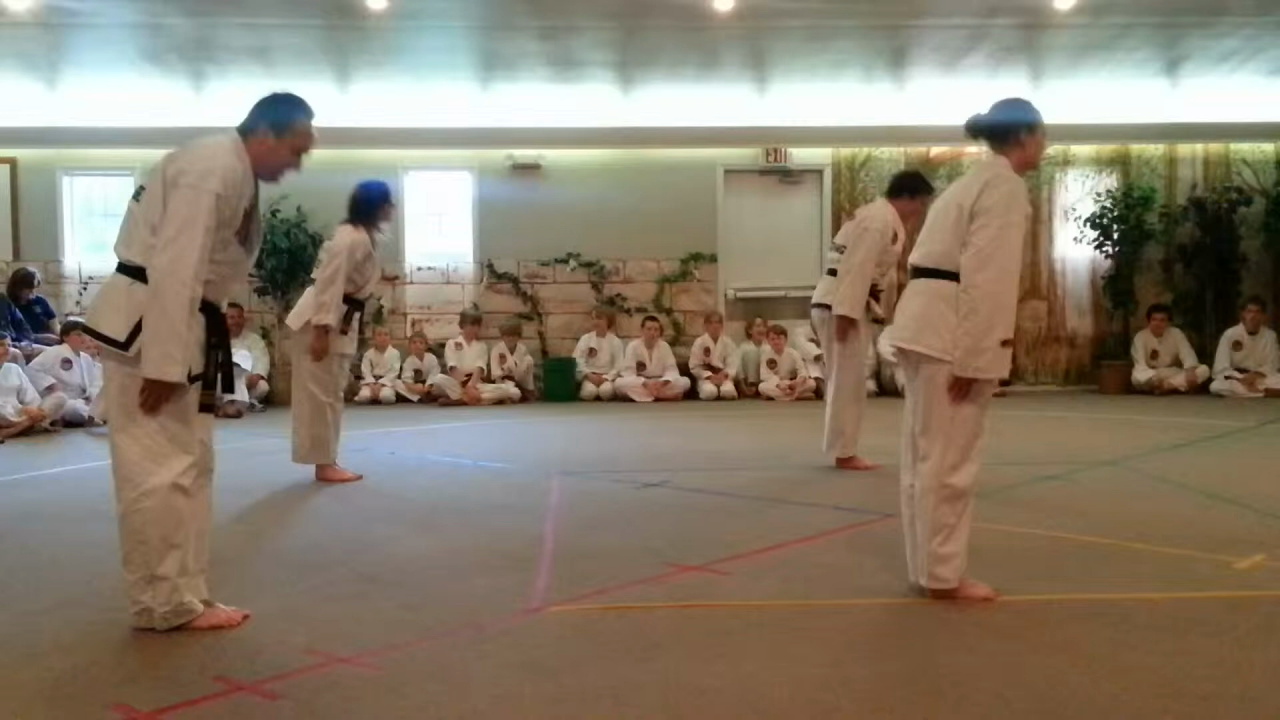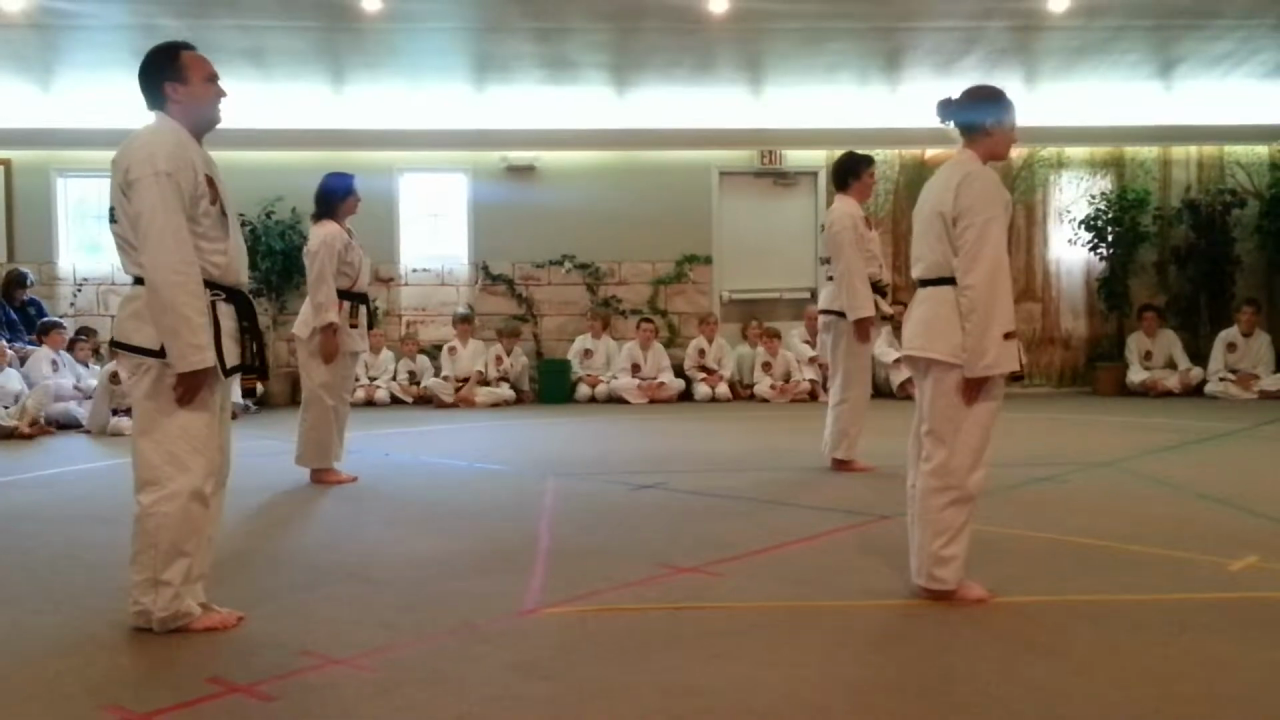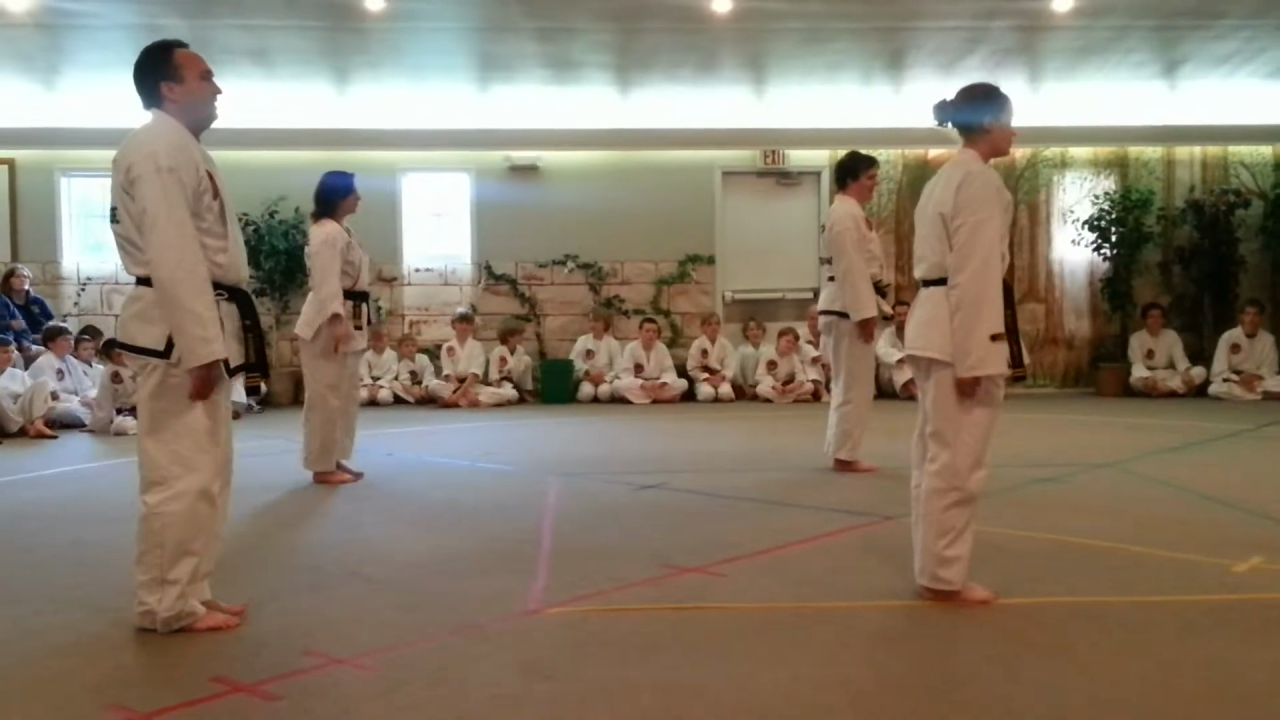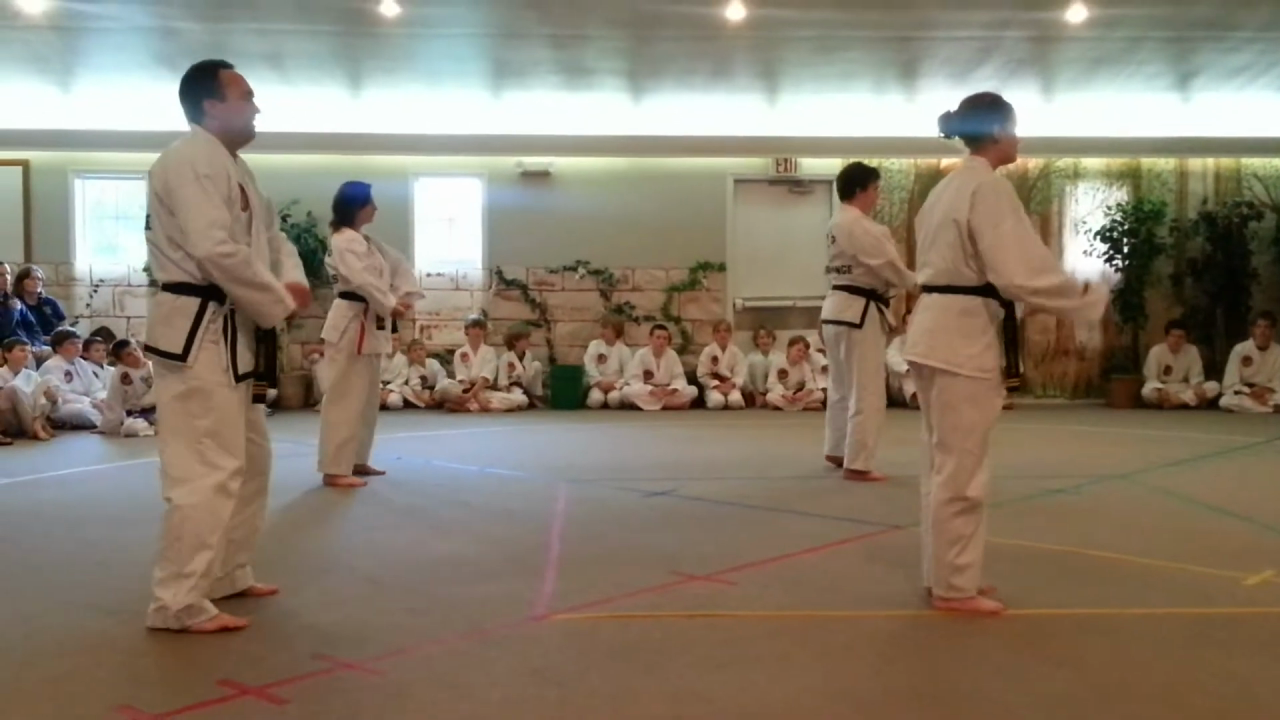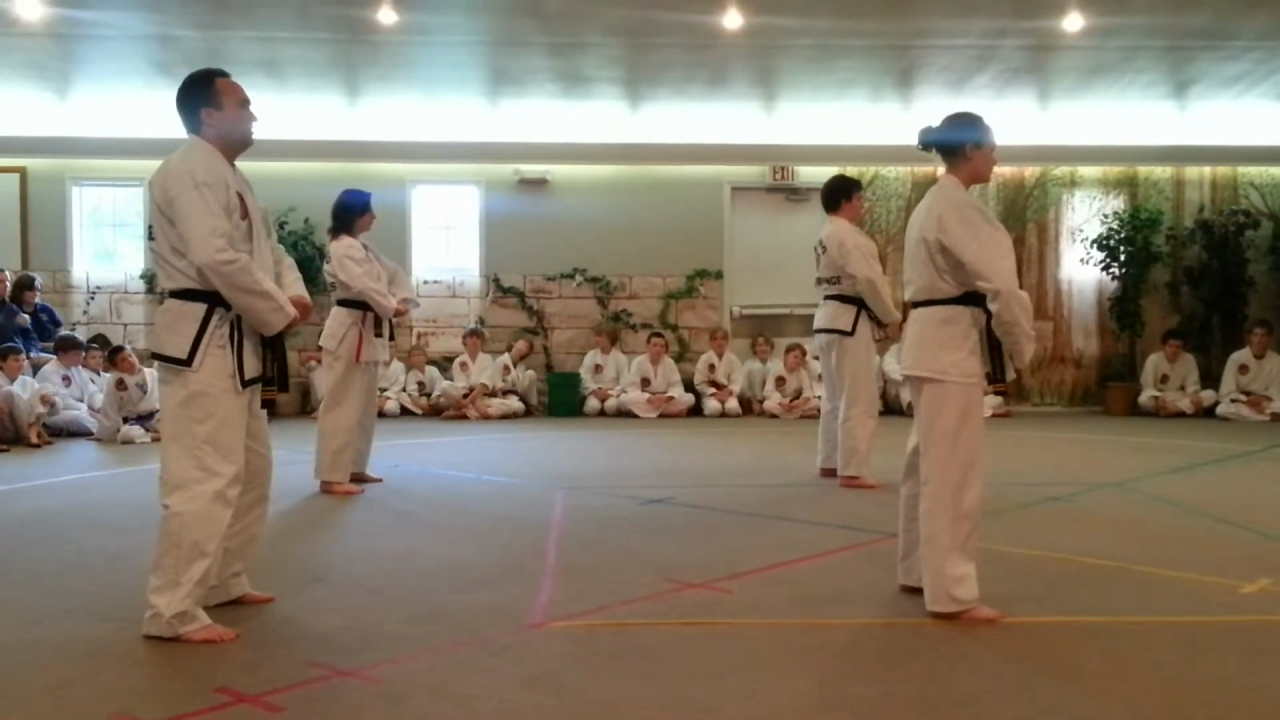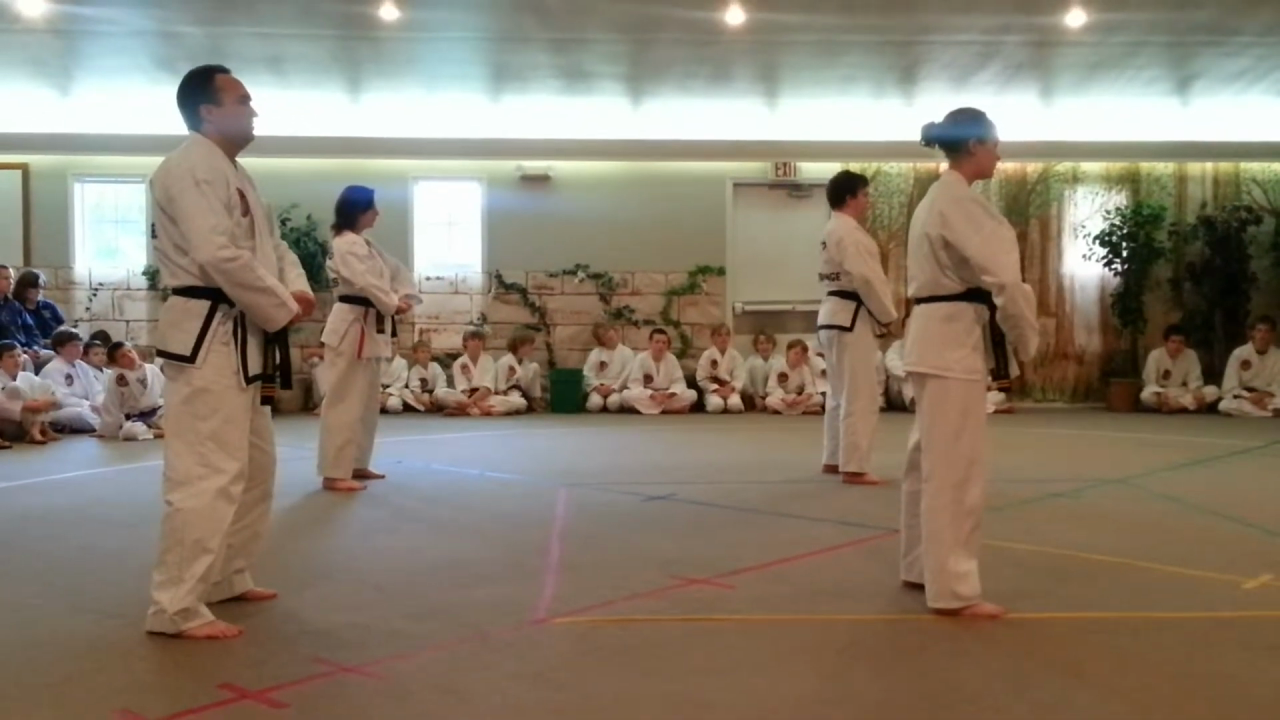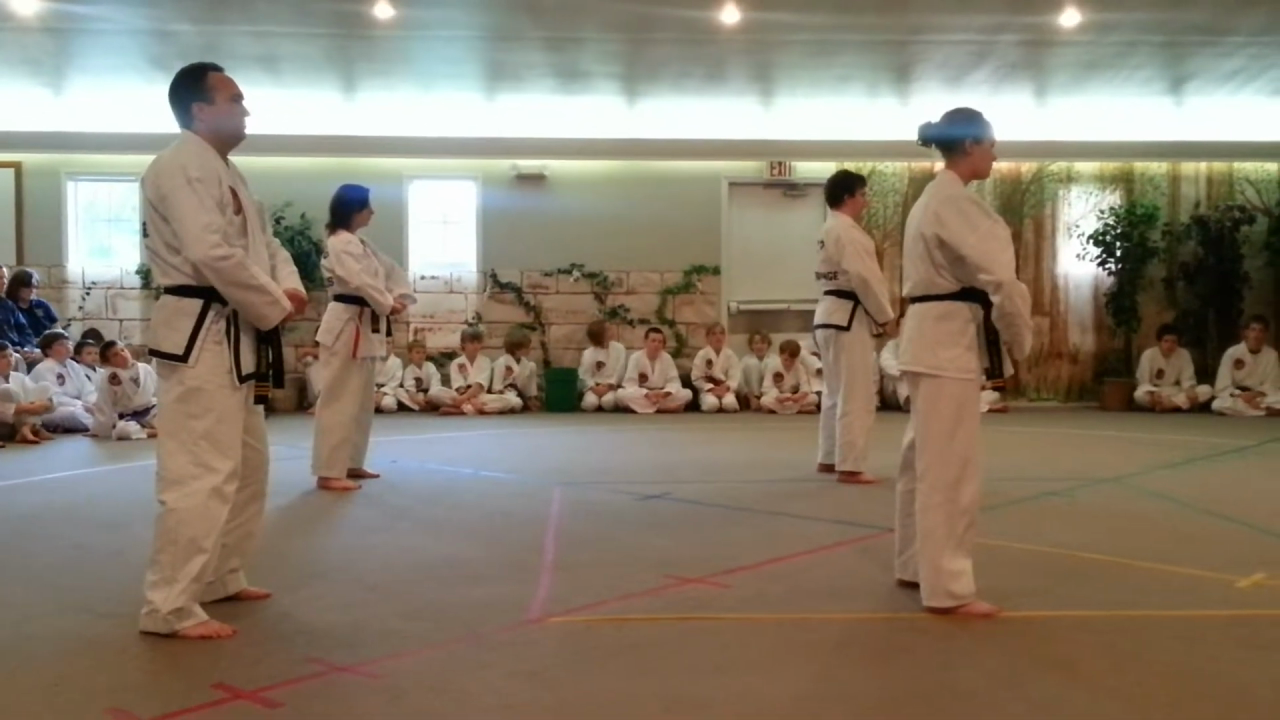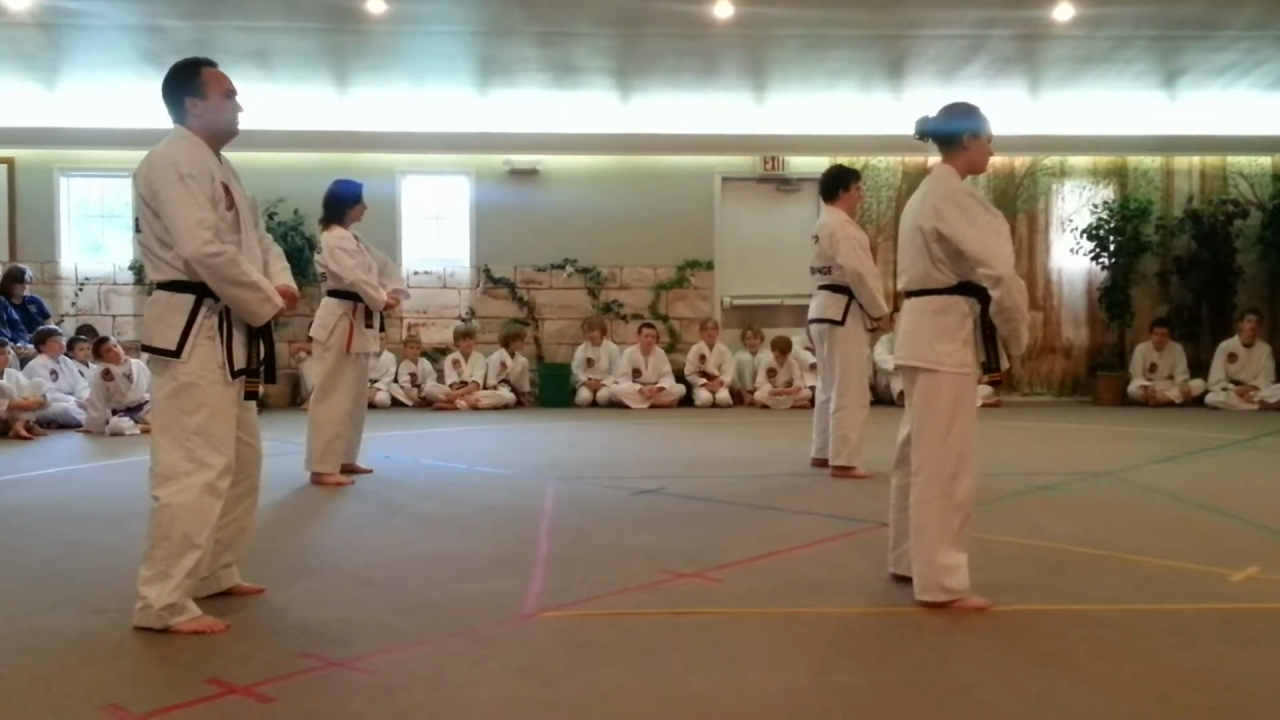
dt=0.7s
person 1, frame 1
left shoulder: (233, 174)
right shoulder: (213, 168)
right elbow: (174, 272)
left wrist: (180, 358)
right wrist: (165, 365)
left hip: (177, 330)
right hip: (146, 330)
left knee: (189, 464)
right knee: (159, 470)
left ankle: (183, 594)
right ankle: (164, 602)
person 1, frame 2
left shoulder: (185, 151)
right shoulder: (157, 151)
right elbow: (167, 263)
right wrist: (190, 354)
left hip: (203, 328)
right hip: (172, 333)
left knee: (202, 472)
right knee: (176, 474)
left ankle: (181, 596)
right ankle: (163, 605)
person 1, frame 3
left shoulder: (183, 148)
right shoulder: (158, 149)
right elbow: (173, 258)
left wrist: (227, 330)
right wrist: (208, 345)
left hip: (197, 329)
right hip: (176, 333)
left knee: (206, 468)
right knee: (182, 473)
left ankle: (189, 590)
right ankle: (167, 605)
person 1, frame 4
left shoulder: (233, 167)
right shoulder: (190, 161)
left elbow: (270, 236)
right elbow: (216, 250)
left wrist: (292, 281)
right wrist: (277, 303)
left hip: (227, 332)
right hip: (198, 334)
left knee: (249, 461)
right knee: (209, 470)
left ankle: (226, 573)
right ankle: (179, 602)
person 1, frame 5
left shoulder: (230, 176)
right shoulder: (189, 170)
left elbow: (267, 248)
right elbow: (217, 259)
left wrist: (293, 293)
right wrist: (279, 313)
left hip: (235, 340)
right hip: (204, 340)
left knee: (249, 469)
right knee: (204, 477)
left ankle: (223, 581)
right ankle: (173, 611)
person 1, frame 6
left shoulder: (233, 173)
right shoulder: (189, 169)
left elbow: (270, 244)
right elbow: (219, 256)
left wrist: (296, 288)
right wrist: (281, 310)
left hip: (239, 338)
right hip: (207, 338)
left knee: (253, 466)
right knee: (207, 474)
left ankle: (226, 578)
right ankle: (176, 607)
person 1, frame 7
left shoulder: (225, 172)
right shoulder: (180, 167)
left elbow: (263, 242)
right elbow: (212, 255)
left wrist: (289, 287)
right wrist: (275, 307)
left hip: (233, 337)
right hip: (200, 336)
left knee: (246, 465)
right knee: (202, 474)
left ankle: (220, 578)
right ankle: (170, 607)
person 1, frame 8
left shoulder: (218, 167)
right shoulder: (173, 163)
left elbow: (256, 238)
right elbow: (203, 250)
left wrist: (281, 282)
right wrist: (266, 304)
left hip: (225, 332)
right hip: (192, 332)
left knee: (239, 460)
right knee: (195, 469)
left ankle: (214, 574)
right ankle: (164, 602)
person 2, frame 1
left shoulder: (974, 180)
right shoulder: (1006, 186)
right elbow: (987, 278)
right wrist: (974, 359)
left hip: (922, 317)
right hip: (950, 326)
left knee: (926, 452)
right knee: (948, 457)
left ankle: (930, 566)
right ankle: (943, 575)
person 2, frame 2
left shoulder: (942, 178)
right shoulder: (979, 180)
right elbow: (980, 276)
right wrist: (982, 357)
left hip: (932, 324)
right hip: (961, 331)
left knee: (933, 453)
right knee: (954, 458)
left ankle: (932, 568)
right ankle: (941, 576)
person 2, frame 3
left shoulder: (944, 178)
right shoulder: (979, 179)
right elbow: (975, 274)
right wrist: (976, 355)
left hip: (933, 323)
right hip: (962, 330)
left knee: (937, 455)
right knee: (958, 460)
left ankle: (937, 569)
right ankle: (943, 577)
person 2, frame 4
left shoulder: (946, 188)
right shoulder: (989, 186)
right elbow: (1022, 270)
right wrist: (1088, 298)
left hip: (936, 328)
right hip: (964, 335)
left knee: (946, 465)
right knee: (962, 469)
left ankle: (945, 576)
right ankle: (953, 588)
person 2, frame 5
left shoulder: (932, 204)
right shoulder: (958, 205)
right elbow: (999, 281)
right wrist: (1021, 345)
left hip: (932, 339)
right hip: (950, 345)
left knee: (928, 464)
right knee: (953, 472)
left ankle: (919, 570)
right ankle: (950, 594)
person 2, frame 6
left shoulder: (935, 199)
right shoulder: (960, 201)
right elbow: (1003, 276)
right wrist: (1026, 338)
left hip: (934, 334)
right hip: (954, 340)
left knee: (929, 460)
right knee: (954, 467)
left ankle: (921, 566)
right ankle: (952, 589)
person 2, frame 7
left shoulder: (931, 198)
right shoulder: (956, 201)
right elbow: (1000, 275)
right wrist: (1019, 337)
left hip: (929, 334)
right hip: (948, 340)
left knee: (924, 458)
right knee: (949, 466)
left ankle: (916, 564)
right ankle: (947, 588)
person 2, frame 8
left shoulder: (925, 194)
right shoulder: (954, 195)
right elbow: (999, 269)
right wrist: (1016, 333)
left hip: (923, 328)
right hip: (944, 334)
left knee: (919, 453)
right knee: (945, 460)
left ankle: (909, 559)
right ankle: (940, 582)
person 3, frame 1
left shoulder: (877, 216)
right shoulder: (881, 220)
right elbow: (856, 268)
right wrist: (849, 313)
left hip: (841, 302)
right hip: (841, 304)
left knee: (851, 381)
right knee: (847, 382)
left ankle: (842, 449)
right ankle: (844, 453)
person 3, frame 2
left shoulder: (846, 212)
right shoulder: (846, 214)
right elbow: (849, 269)
left wrist: (862, 309)
right wrist: (861, 312)
left hip: (841, 306)
right hip: (847, 308)
left knee: (848, 384)
right knee: (851, 385)
left ankle: (839, 450)
right ankle: (841, 454)
person 3, frame 3
left shoulder: (847, 212)
right shoulder: (847, 215)
right elbow: (851, 269)
left wrist: (866, 309)
right wrist: (866, 312)
left hip: (843, 305)
right hip: (849, 306)
left knee: (848, 383)
right knee: (855, 385)
left ankle: (840, 449)
right ankle: (844, 455)
person 3, frame 4
left shoulder: (840, 222)
right shoulder: (858, 224)
right elbow: (887, 261)
left wrist: (894, 281)
right wrist: (911, 281)
left hip: (840, 308)
right hip: (858, 312)
left knee: (843, 387)
right knee: (867, 393)
left ankle: (837, 449)
right ankle: (856, 464)
person 3, frame 5
left shoulder: (826, 236)
right shoulder: (849, 236)
right elbow: (870, 280)
left wrist: (880, 316)
right wrist: (890, 317)
left hip: (829, 317)
right hip: (850, 322)
left knee: (835, 397)
right knee: (858, 401)
left ankle: (830, 462)
right ankle: (851, 470)
person 3, frame 6
left shoulder: (834, 230)
right shoulder: (849, 232)
right elbow: (866, 278)
left wrist: (880, 315)
right wrist: (888, 315)
left hip: (835, 314)
right hip: (851, 317)
left knee: (840, 393)
right knee: (859, 397)
left ankle: (834, 459)
right ankle: (853, 467)
person 3, frame 7
left shoulder: (830, 230)
right shoulder: (847, 231)
right elbow: (864, 277)
left wrist: (877, 314)
right wrist: (885, 315)
left hip: (831, 313)
right hip: (848, 317)
left knee: (836, 392)
right knee: (856, 396)
left ankle: (829, 458)
right ankle: (849, 466)
person 3, frame 8
left shoulder: (824, 225)
right shoulder: (841, 226)
right elbow: (858, 272)
left wrist: (872, 310)
right wrist: (879, 310)
left hip: (825, 308)
right hip: (843, 311)
left knee: (830, 387)
right knee: (850, 391)
left ankle: (823, 452)
right ankle: (843, 460)
person 4, frame 1
left shoulder: (366, 237)
right shoulder: (350, 239)
right elbow: (328, 285)
right wrist: (321, 332)
left hip: (340, 323)
right hip: (321, 322)
left knee: (332, 394)
right knee: (319, 393)
left ankle: (327, 461)
right ankle: (323, 464)
person 4, frame 2
left shoulder: (344, 232)
right shoulder: (326, 235)
right elbow: (320, 286)
left wrist: (364, 327)
right wrist: (328, 332)
left hip: (346, 323)
right hip: (328, 324)
left knee: (338, 397)
right knee: (323, 396)
left ankle: (325, 463)
right ankle: (320, 466)
person 4, frame 3
left shoulder: (342, 232)
right shoulder: (327, 234)
right elbow: (326, 281)
left wrist: (367, 321)
right wrist: (337, 321)
left hip: (346, 322)
right hip: (327, 323)
left knee: (346, 395)
right knee: (326, 396)
left ankle: (335, 459)
right ankle: (323, 467)
person 4, frame 4
left shoulder: (366, 241)
right shoulder: (343, 241)
left elbow: (398, 265)
right elbow: (363, 279)
left wrist: (405, 297)
right wrist: (390, 306)
left hip: (369, 325)
right hip: (351, 324)
left knee: (367, 397)
right knee: (344, 397)
left ankle: (356, 460)
right ankle: (334, 469)
person 4, frame 5
left shoulder: (364, 249)
right shoulder: (343, 248)
left elbow: (395, 274)
right elbow: (363, 284)
left wrist: (404, 301)
right wrist: (391, 308)
left hip: (368, 332)
right hip: (350, 331)
left knee: (366, 404)
right knee: (342, 404)
left ankle: (354, 468)
right ankle: (331, 477)
person 4, frame 6
left shoulder: (366, 245)
right shoulder: (346, 244)
left elbow: (397, 271)
right elbow: (365, 282)
left wrist: (406, 298)
right wrist: (393, 305)
left hip: (370, 328)
right hip: (351, 327)
left knee: (368, 401)
right knee: (344, 401)
left ankle: (356, 464)
right ankle: (334, 473)
person 4, frame 7
left shoulder: (360, 244)
right shoulder: (340, 243)
left elbow: (391, 271)
right elbow: (361, 281)
left wrist: (401, 297)
right wrist: (388, 305)
left hip: (364, 327)
right hip: (346, 327)
left knee: (362, 399)
right knee: (338, 399)
left ankle: (350, 463)
right ankle: (328, 472)
person 4, frame 8
left shoulder: (353, 239)
right shoulder: (334, 239)
left elbow: (384, 266)
right elbow: (354, 277)
left wrist: (395, 293)
right wrist: (381, 301)
left hip: (357, 323)
right hip: (339, 322)
left knee: (356, 395)
right knee: (332, 395)
left ankle: (344, 459)
right ankle: (322, 468)
